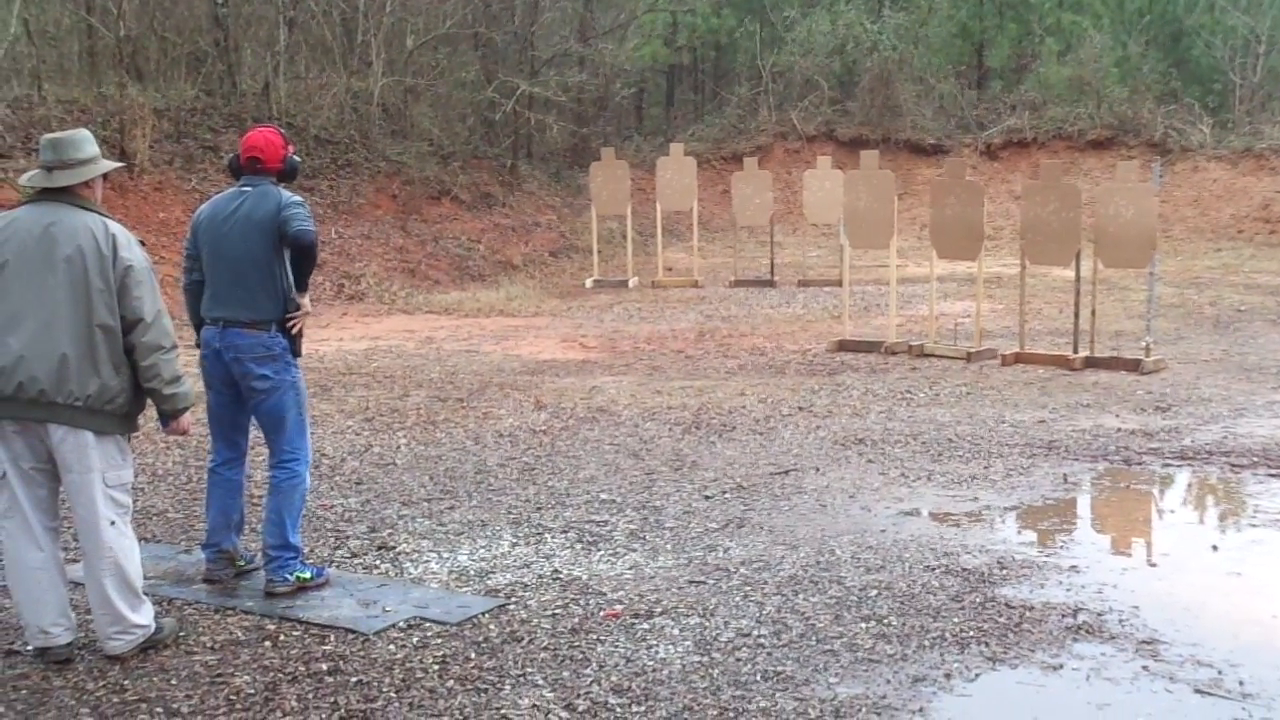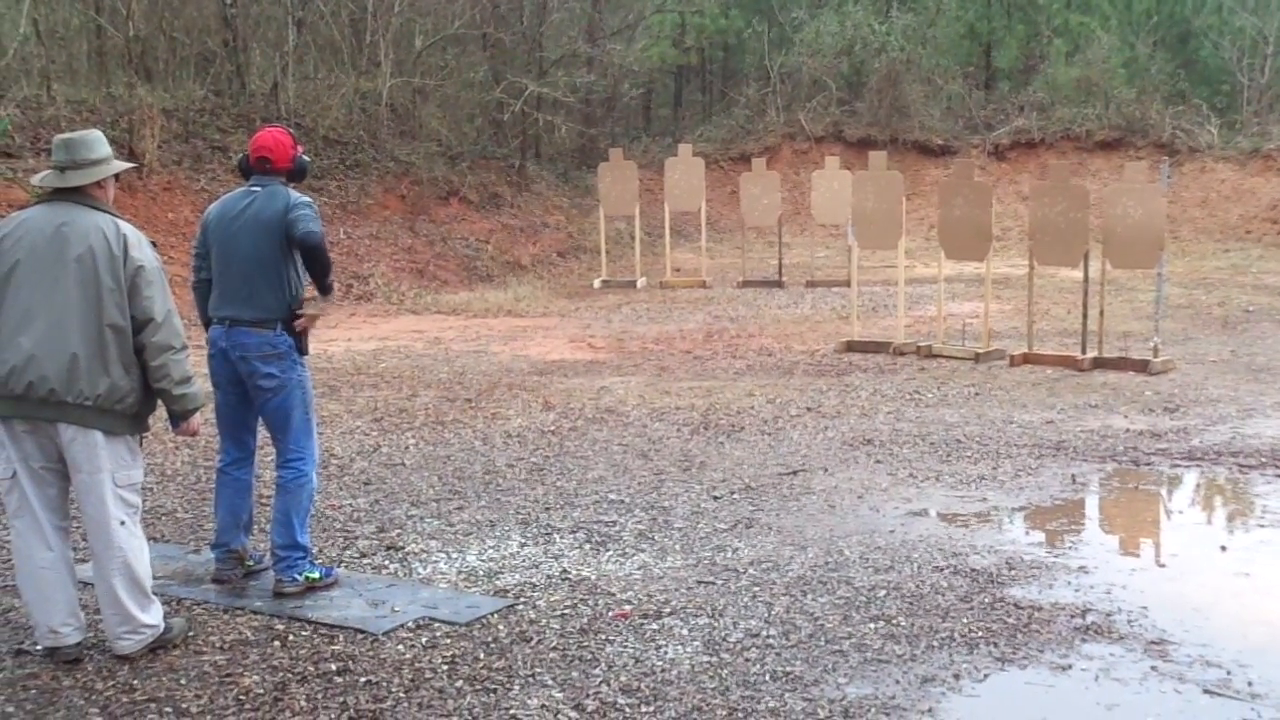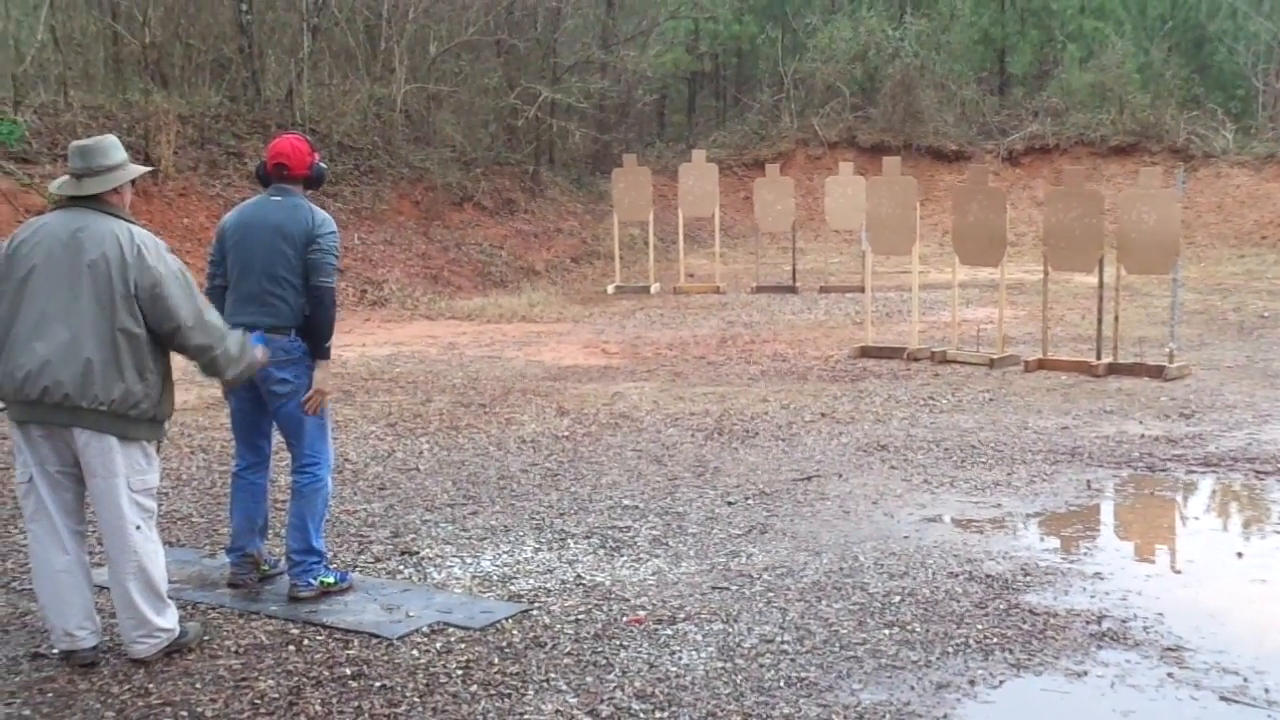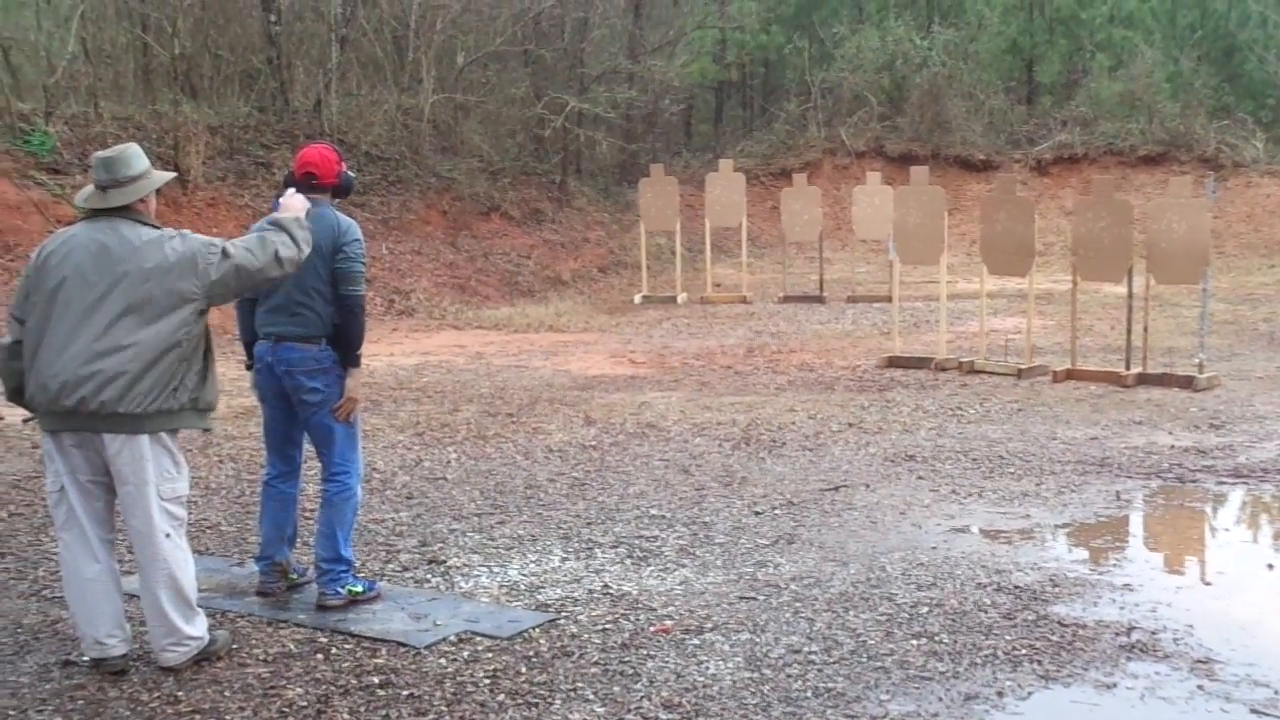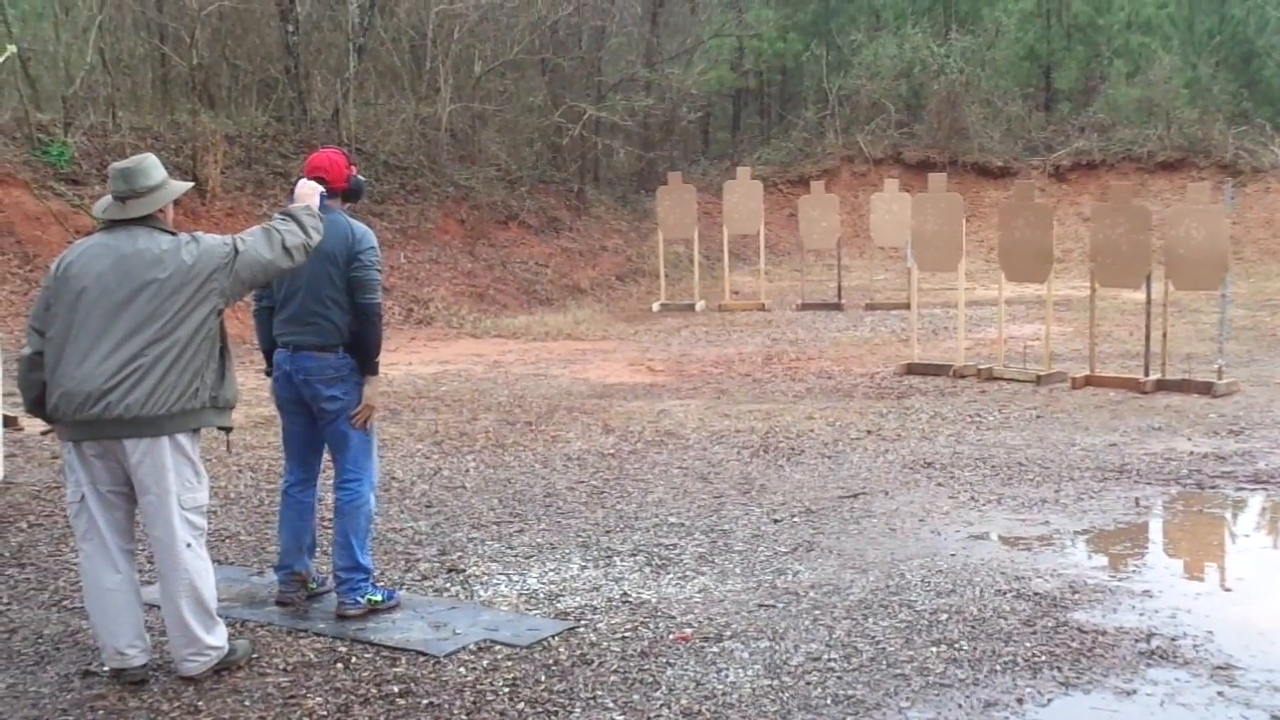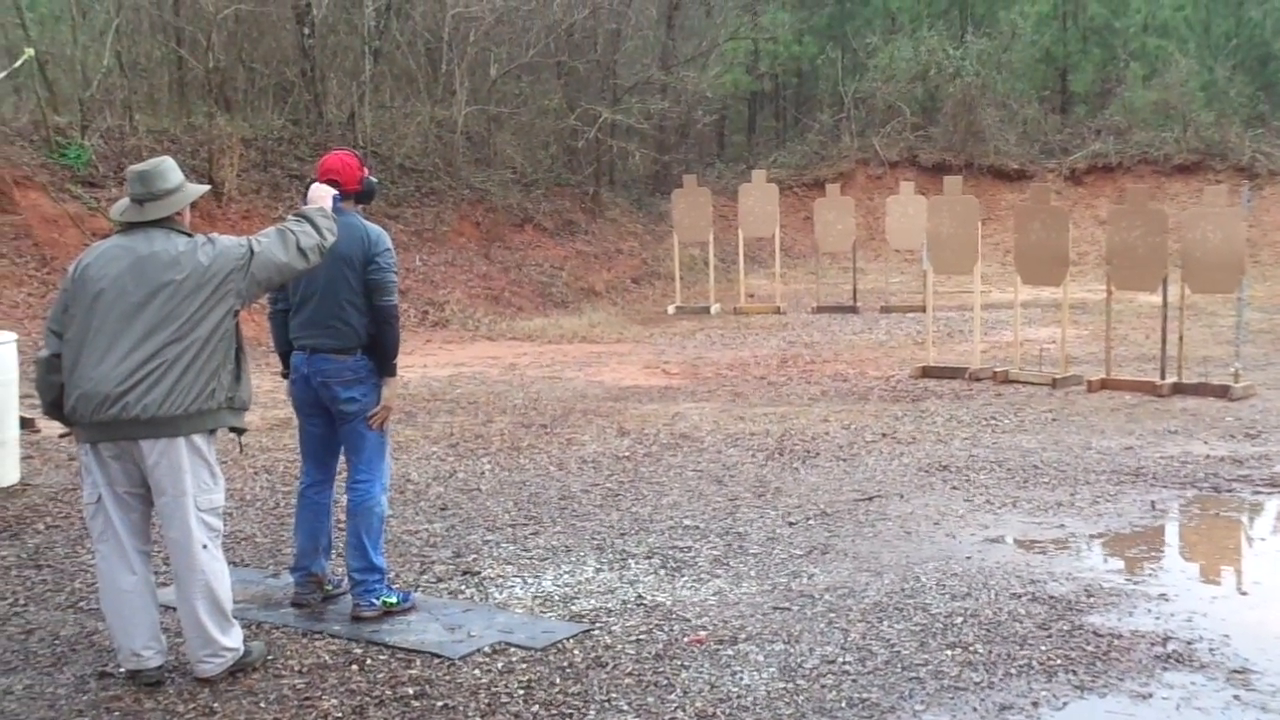
dt=0.5s
person 1, frame 1
right shoulder: (110, 239)
right elbow: (148, 332)
right wrist: (173, 401)
right hip: (84, 400)
right knee: (103, 519)
left ankle: (48, 634)
right ankle: (126, 630)
person 1, frame 2
right shoulder: (122, 239)
right elbow: (159, 333)
right wrist: (183, 402)
right hip: (93, 399)
right knee: (113, 519)
left ankle: (58, 634)
right ankle: (135, 630)
person 1, frame 3
right shoulder: (137, 246)
right elbow: (191, 325)
right wrist: (245, 359)
right hip: (109, 405)
left knee: (52, 524)
right knee: (128, 524)
left ankle: (74, 638)
right ankle: (151, 634)
person 1, frame 4
left shoulder: (54, 249)
right shoulder: (173, 253)
right elbow: (258, 258)
right wrist: (290, 222)
left hip: (63, 413)
right hip: (136, 413)
left knee: (82, 531)
right knee: (158, 531)
left ankle: (104, 646)
right ankle: (180, 643)
person 1, frame 5
left shoulder: (73, 259)
right shoulder: (192, 258)
left elbow: (37, 344)
right elbow: (276, 247)
left wrist: (48, 409)
right wrist: (304, 208)
left hip: (84, 423)
right hip: (155, 423)
left knee: (102, 542)
right knee: (178, 539)
left ankle: (124, 656)
right ankle: (200, 652)
person 1, frame 6
left shoulder: (90, 262)
right shoulder: (208, 260)
left elbow: (55, 346)
right elbow: (290, 249)
left wrist: (66, 410)
right wrist: (317, 210)
left hip: (101, 423)
right hip: (172, 423)
left knee: (118, 543)
right knee: (194, 540)
left ankle: (140, 657)
right ankle: (216, 654)
person 2, frame 1
left shoulder: (207, 212)
right shoulder: (284, 202)
left elbow: (193, 283)
right elbow: (304, 239)
right wrist: (300, 291)
left hip: (217, 341)
right hip: (263, 344)
left knee: (226, 454)
right knee: (290, 457)
left ankle: (221, 555)
right ankle: (283, 568)
person 2, frame 2
left shoulder: (216, 211)
right shoulder: (293, 203)
left elbow: (201, 281)
right elbow: (311, 241)
right wrist: (325, 287)
left hip: (222, 340)
right hip: (271, 342)
left knee: (234, 454)
right knee: (297, 457)
left ankle: (230, 556)
right ankle: (292, 568)
person 2, frame 3
left shoulder: (233, 219)
right shoulder: (315, 221)
left elbow: (215, 290)
right elbow: (321, 296)
right wrist: (321, 363)
right hip: (286, 349)
left knee: (249, 459)
right knee: (311, 462)
left ankle: (244, 560)
right ankle: (307, 572)
person 2, frame 4
left shoulder: (264, 230)
right shoulder: (343, 228)
left elbow: (246, 301)
right elbow: (351, 303)
left wrist: (254, 359)
right wrist: (353, 368)
left hip: (269, 357)
right hip: (316, 358)
left knee: (280, 468)
right knee: (342, 470)
left ankle: (273, 569)
right ankle: (335, 581)
person 2, frame 5
right shoulder: (356, 235)
left elbow: (263, 308)
right elbow: (367, 312)
left wrist: (274, 366)
right wrist: (370, 375)
left hip: (289, 366)
right hip: (335, 367)
left knee: (298, 476)
right knee: (355, 479)
left ankle: (293, 578)
right ankle: (355, 589)
person 2, frame 6
right shoulder: (371, 237)
left elbow: (278, 311)
right elbow: (385, 313)
left wrist: (290, 367)
right wrist: (388, 377)
left hip: (305, 368)
right hip: (353, 369)
left knee: (315, 477)
right knee: (367, 481)
left ankle: (309, 579)
right ankle: (370, 592)
